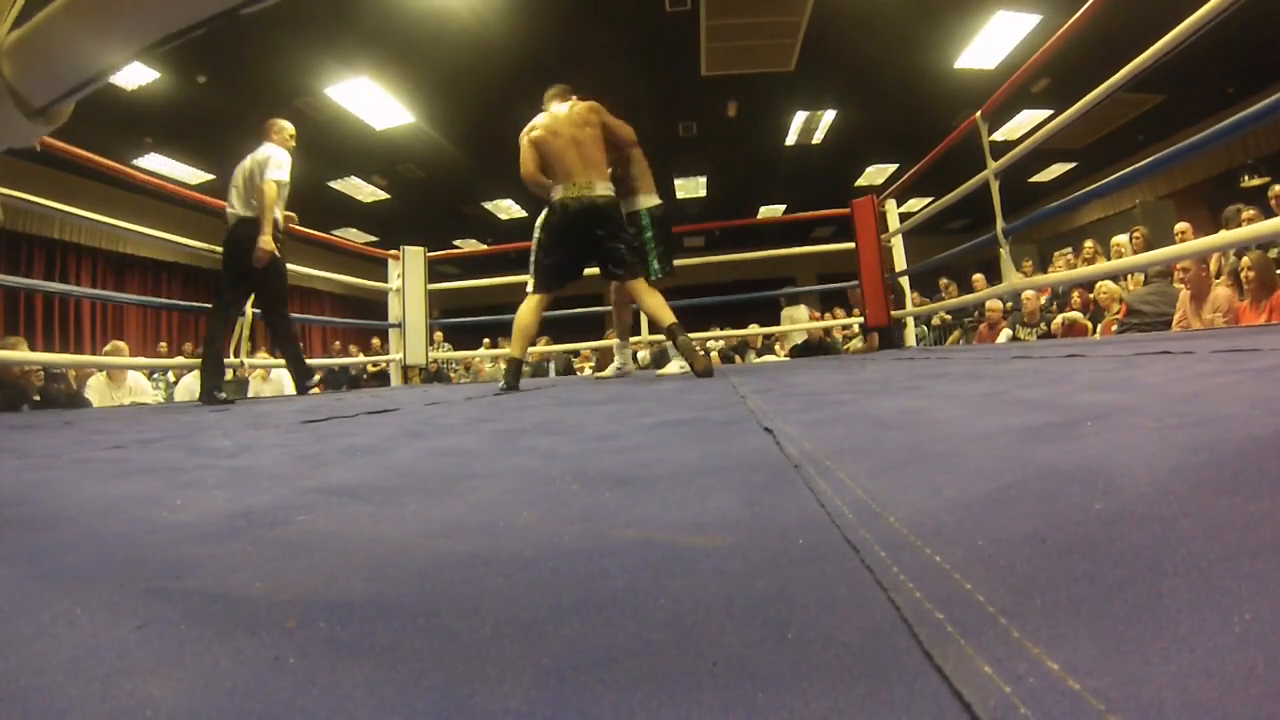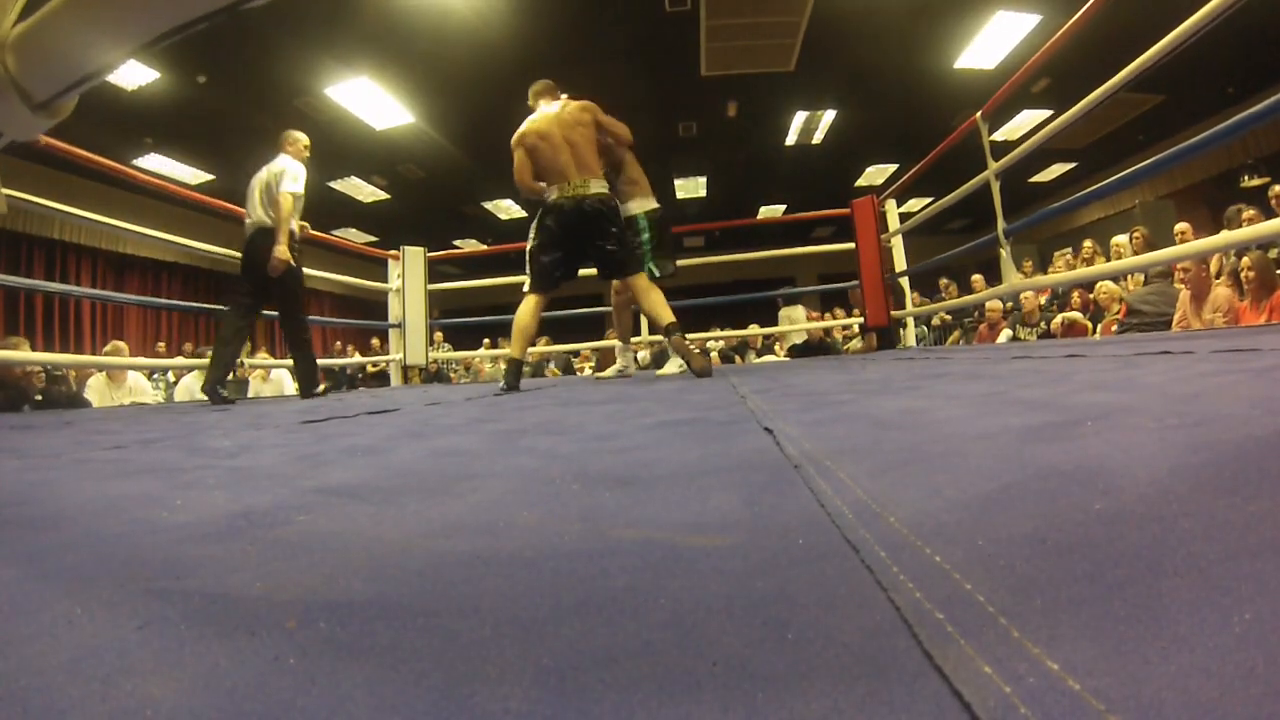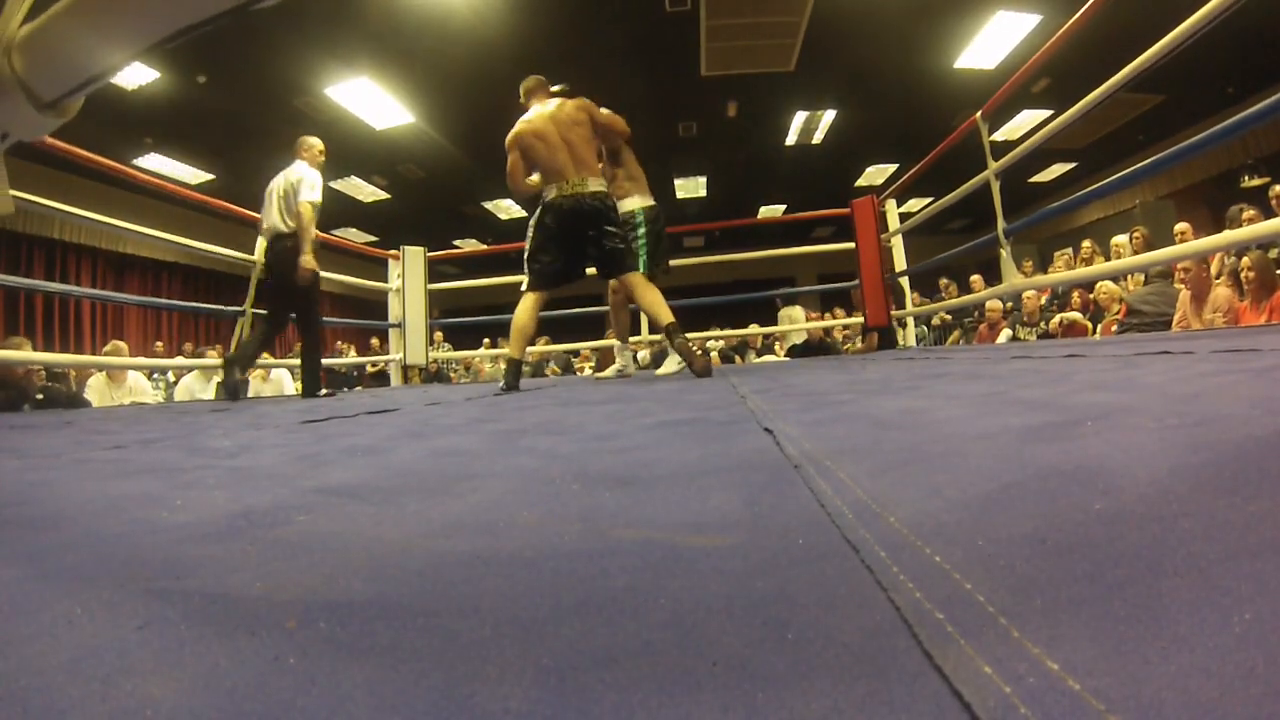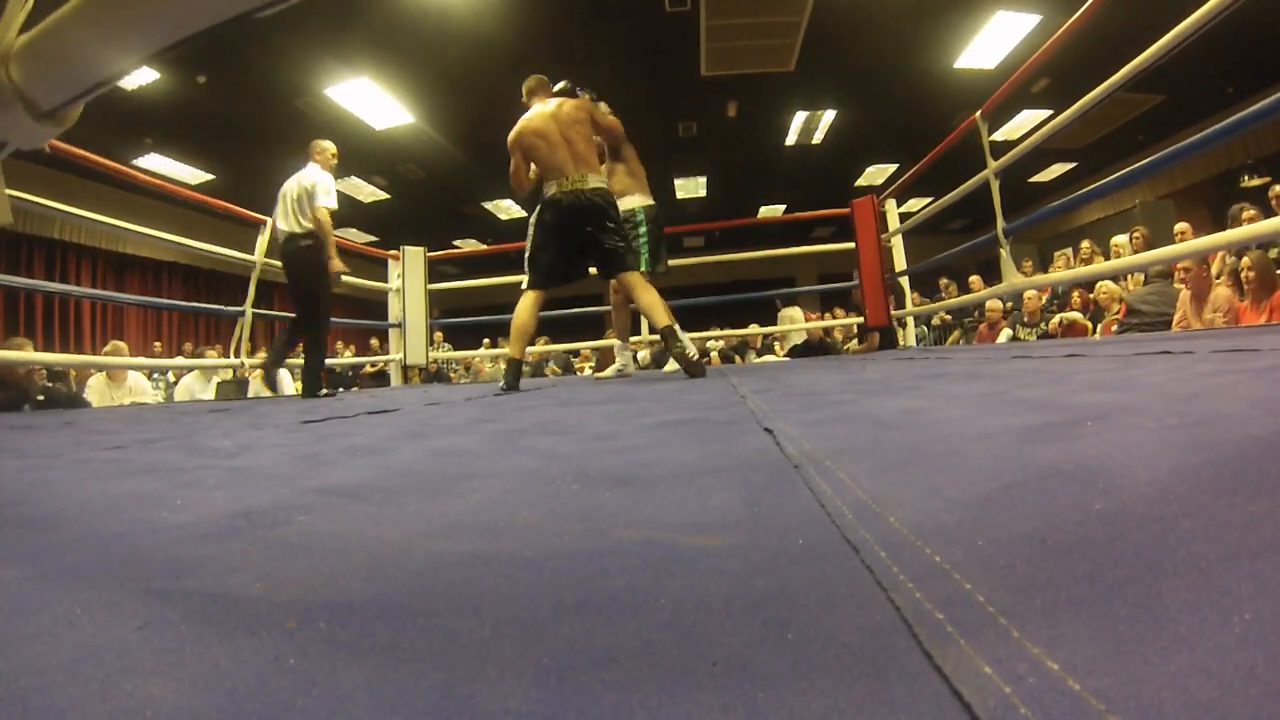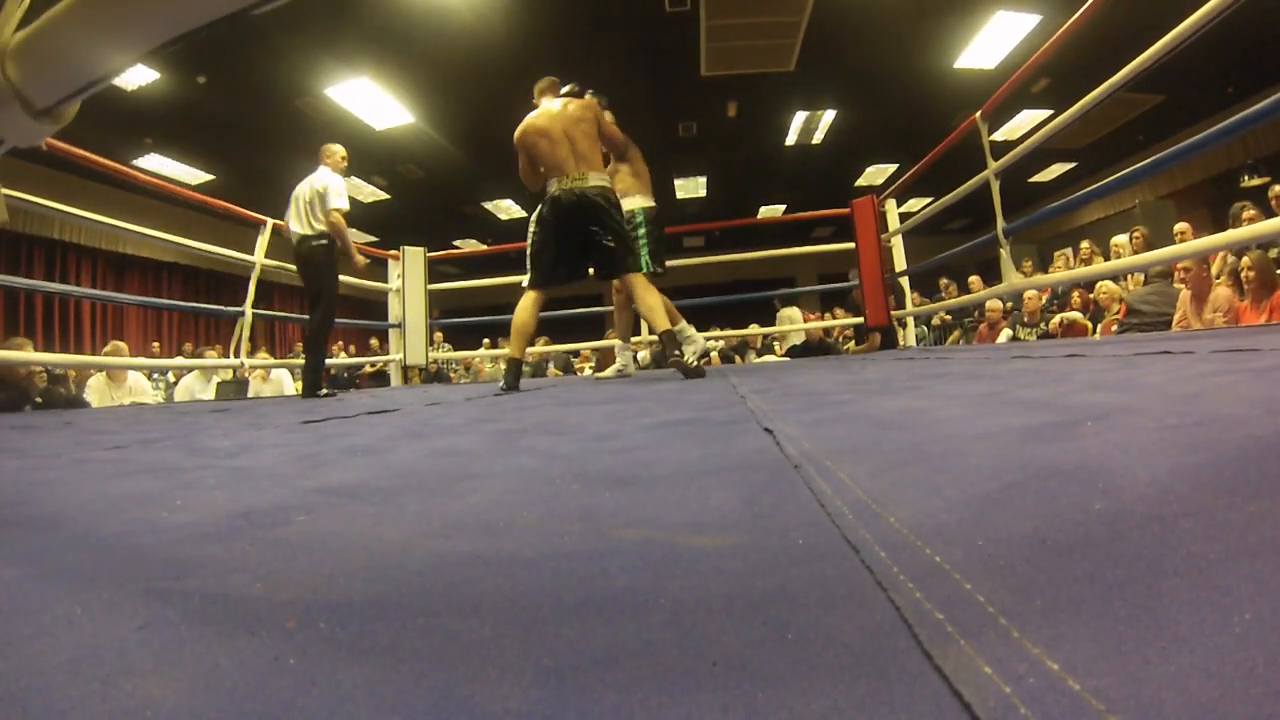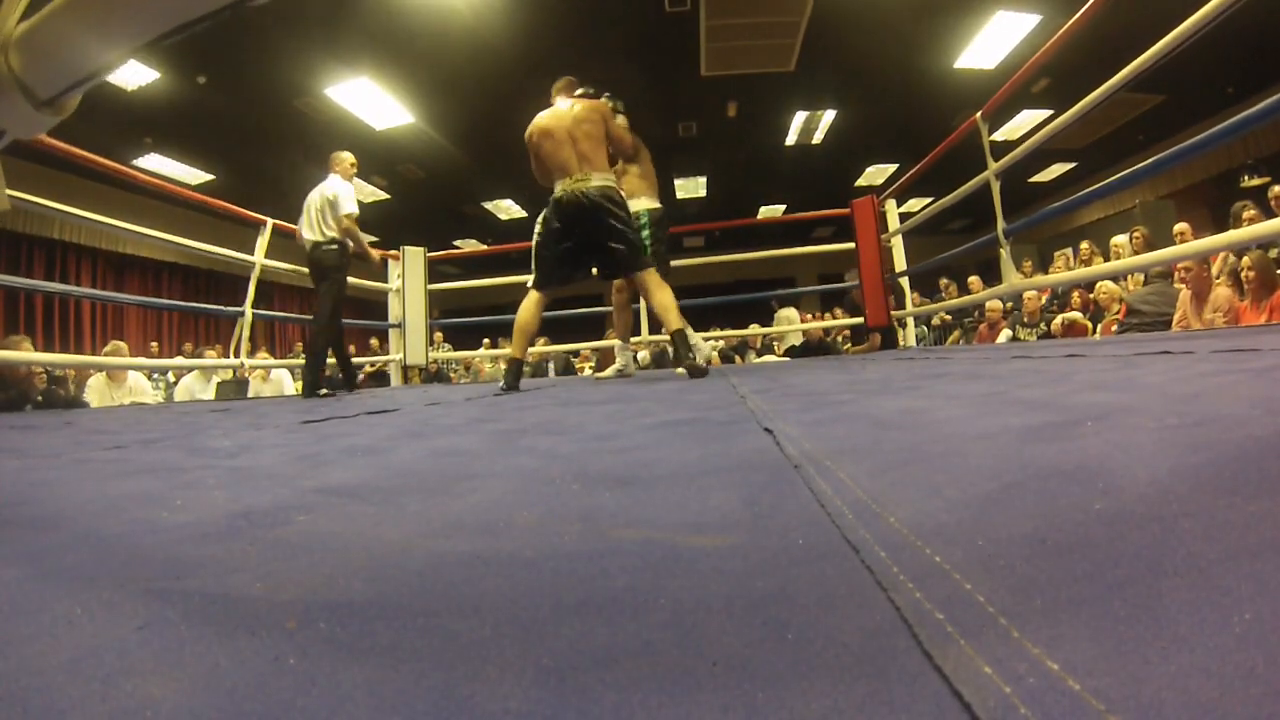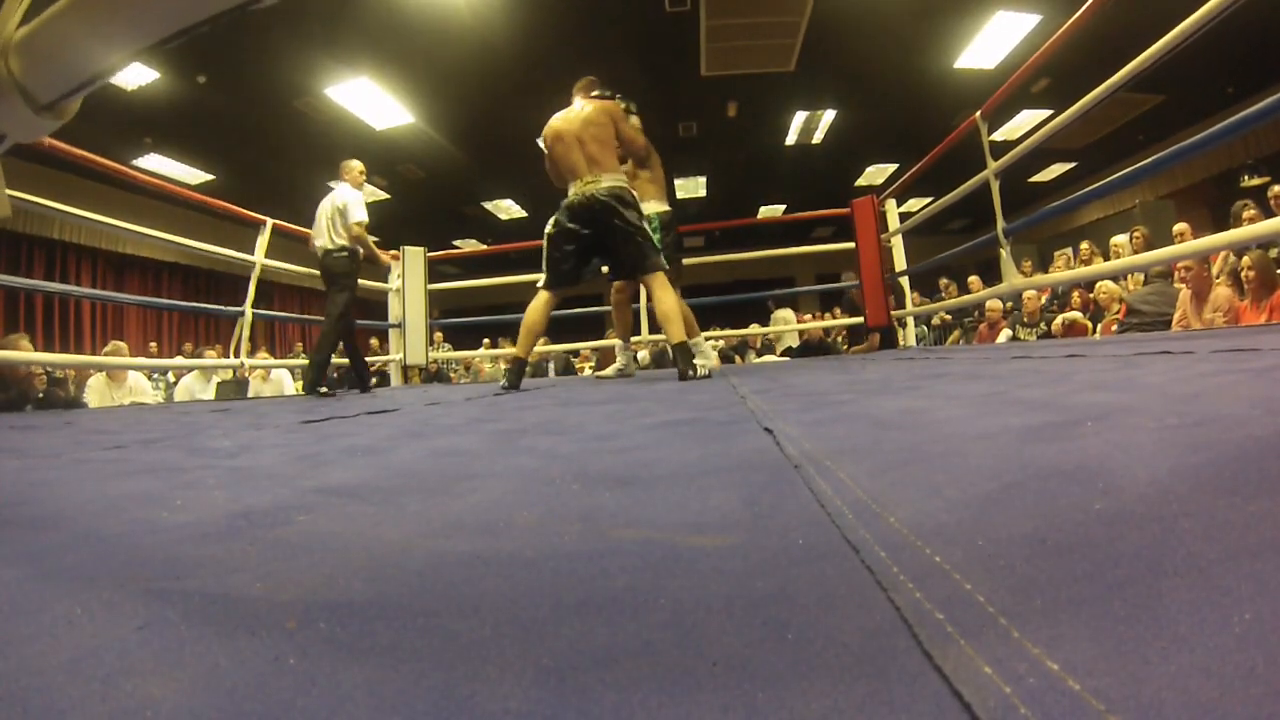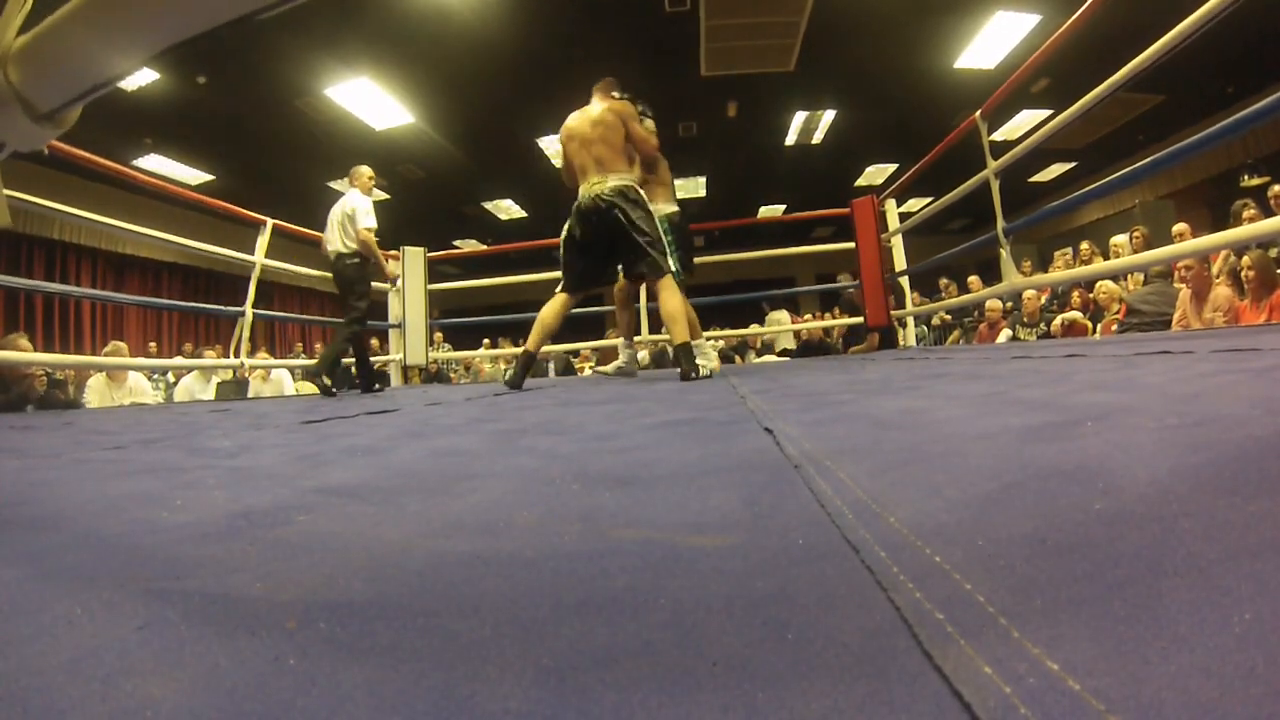
dt=0.1s
person 1, frame 1
left shoulder: (532, 129)
right shoulder: (591, 109)
left elbow: (531, 177)
right elbow: (629, 141)
left hip: (563, 210)
right hip: (602, 203)
left knee: (538, 294)
right knee: (636, 283)
left ankle: (512, 373)
right ankle: (681, 340)
person 1, frame 2
left shoulder: (523, 133)
right shoulder: (584, 108)
left elbow: (525, 184)
right elbow: (626, 139)
left hip: (558, 210)
right hip: (598, 201)
left knee: (535, 294)
right knee: (638, 280)
left ankle: (512, 374)
right ankle: (677, 338)
person 1, frame 3
left shoulder: (518, 133)
right shoulder: (579, 106)
left elbow: (518, 189)
right elbow: (623, 133)
right wrist: (601, 114)
left hip: (556, 208)
right hip: (596, 200)
left knee: (533, 292)
right knee: (633, 278)
left ankle: (512, 373)
right ankle: (679, 340)
person 1, frame 4
left shoulder: (519, 131)
right shoulder: (579, 105)
left elbow: (521, 186)
right elbow: (618, 135)
right wrist: (596, 110)
left hip: (556, 205)
right hip: (596, 197)
left knee: (533, 291)
right knee: (631, 277)
left ankle: (512, 373)
right ankle: (673, 343)
person 1, frame 5
left shoulder: (525, 128)
right shoulder: (586, 106)
left elbow: (531, 182)
right elbow: (620, 147)
right wrist: (601, 115)
left hip: (558, 203)
right hip: (598, 195)
left knee: (535, 290)
right knee: (633, 278)
left ankle: (512, 373)
right ankle: (673, 350)
person 1, frame 6
left shoulder: (535, 126)
right shoulder: (595, 107)
right elbow: (628, 151)
right wrist: (615, 116)
left hip: (563, 204)
right hip: (603, 195)
left knee: (538, 291)
right knee: (645, 275)
left ankle: (512, 373)
right ankle: (684, 351)
person 1, frame 7
left shoulder: (552, 127)
right shoulder: (609, 109)
right elbow: (641, 153)
right wrist: (632, 123)
left hip: (576, 206)
right hip: (615, 197)
left knee: (549, 291)
right knee: (656, 278)
left ankle: (514, 372)
right ankle: (685, 361)
person 1, frame 8
left shoulder: (568, 124)
right shoulder: (620, 109)
right elbow: (650, 152)
right wrist: (646, 125)
left hip: (586, 206)
right hip: (621, 196)
left knee: (567, 293)
right knee: (662, 278)
left ankle: (521, 367)
right ankle: (687, 362)
person 2, frame 1
right shoulder: (613, 159)
left hip: (645, 216)
right hip: (632, 220)
right knee: (619, 287)
left ankle: (680, 355)
right ankle: (623, 360)
person 2, frame 2
left shoulder: (614, 151)
right shoulder: (607, 165)
left hip: (643, 220)
right hip: (629, 224)
right knee: (619, 291)
left ankle: (678, 353)
right ankle: (624, 362)
person 2, frame 3
left shoulder: (614, 151)
right shoulder: (607, 163)
left hip: (640, 217)
right hip: (624, 222)
right knee: (616, 290)
left ankle: (676, 353)
right ankle: (623, 362)
person 2, frame 4
left shoulder: (616, 148)
right shoulder: (607, 165)
left hip: (640, 217)
right hip: (625, 221)
right knee: (617, 290)
left ankle: (681, 343)
right ankle: (623, 360)
person 2, frame 5
left shoulder: (624, 149)
right shoulder: (612, 166)
left elbow: (608, 124)
left hip: (640, 218)
right hip: (628, 223)
right knee: (620, 290)
left ankle: (691, 339)
right ankle: (624, 360)
person 2, frame 6
left shoulder: (634, 149)
right shoulder: (621, 166)
left hip: (645, 219)
right hip: (632, 223)
right knee: (620, 290)
left ankle: (696, 346)
right ankle: (624, 361)
person 2, frame 7
right shoulder: (626, 166)
left elbow: (634, 127)
left hip: (657, 224)
right knee: (620, 291)
left ankle: (704, 355)
right ankle: (624, 361)
person 2, frame 8
right shoulder: (636, 164)
left elbow: (650, 131)
left hip: (665, 226)
right knee: (623, 290)
left ankle: (705, 355)
right ankle: (627, 358)
person 3, frame 1
left shoulder: (245, 163)
right shoulder: (277, 155)
right elbow: (268, 189)
left wrist: (276, 215)
right wrist: (266, 232)
left hip: (236, 235)
right hip: (259, 235)
left knee: (225, 309)
right knee: (277, 310)
left ankle: (211, 386)
right ankle: (303, 377)
person 3, frame 2
left shoulder: (261, 173)
right shoulder: (293, 167)
right elbow: (285, 201)
right wrist: (282, 243)
left hip: (255, 243)
right hip: (277, 246)
left knee: (241, 313)
right knee: (294, 316)
left ankle: (215, 381)
right ankle: (310, 383)
person 3, frame 3
left shoulder: (278, 179)
right shoulder: (309, 174)
left elbow: (267, 219)
right elbow: (305, 210)
right wrist: (307, 252)
left hip: (274, 248)
right hip: (293, 247)
left knee: (275, 316)
right knee: (309, 318)
left ankle: (237, 363)
right ankle: (312, 386)
person 3, frame 4
left shoulder: (291, 181)
right shoulder: (322, 178)
left elbow: (276, 221)
right elbow: (321, 216)
right wrist: (333, 256)
left hip: (289, 248)
right hip: (310, 247)
left knee: (305, 316)
right knee: (318, 317)
left ankle: (274, 361)
right ankle: (312, 384)
person 3, frame 5
left shoulder: (303, 185)
right shoulder: (333, 180)
left elbow: (288, 224)
right elbow: (335, 218)
right wrist: (352, 253)
left hip: (302, 248)
right hip: (322, 248)
left knee: (319, 315)
right knee: (323, 316)
left ankle: (312, 374)
right ankle: (312, 384)
person 3, frame 6
left shoulder: (314, 193)
right shoulder: (343, 187)
left elbow: (301, 233)
right elbow: (346, 223)
right wrist: (368, 251)
left hip: (315, 255)
right hip: (333, 254)
left knee: (329, 318)
right knee: (326, 318)
left ankle: (349, 376)
right ankle: (313, 383)
person 3, frame 7
left shoulder: (326, 200)
right shoulder: (352, 195)
left elbow: (314, 240)
right elbow: (356, 230)
right wrist: (378, 255)
left hip: (327, 261)
right hip: (344, 260)
left knee: (346, 321)
right knee: (337, 320)
left ankle: (363, 377)
right ankle: (314, 378)
person 3, frame 8
left shoulder: (337, 206)
right shoulder: (361, 201)
left elbow: (327, 243)
right elbow: (365, 236)
right wrist: (384, 266)
left hip: (339, 264)
right hip: (355, 264)
left knee: (355, 323)
right knee: (355, 323)
left ankle: (368, 381)
right ankle: (324, 369)
